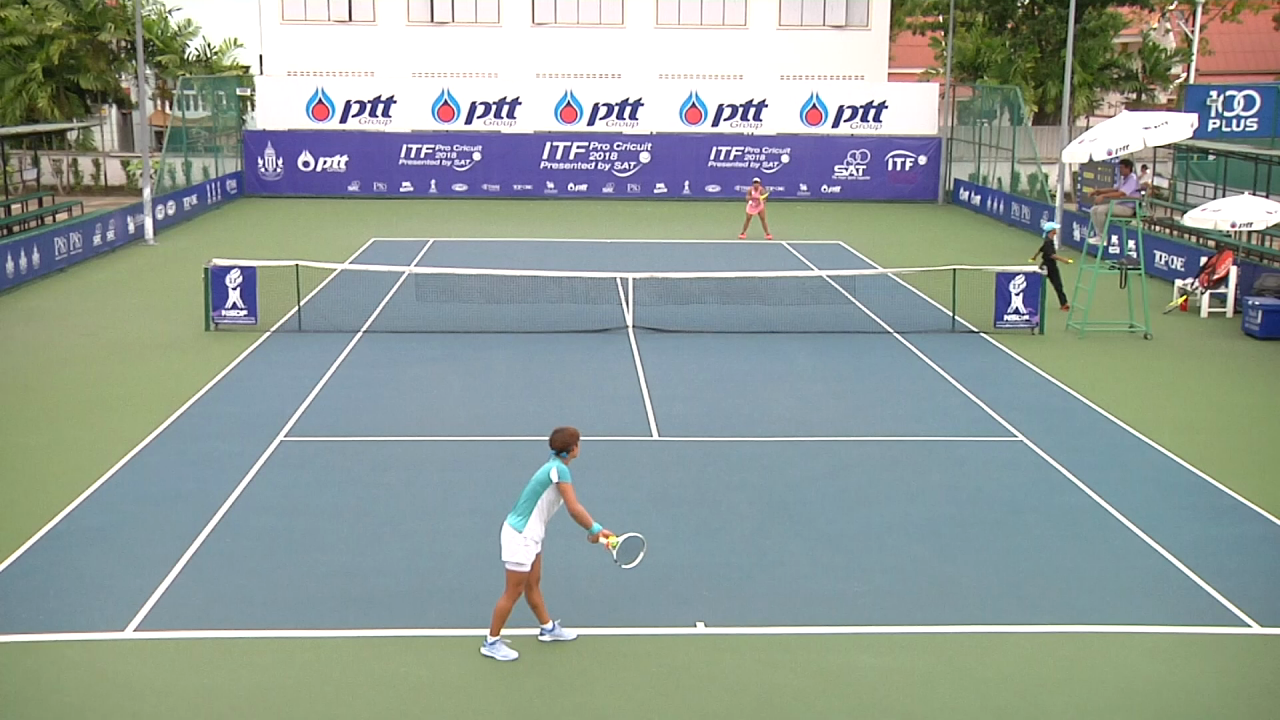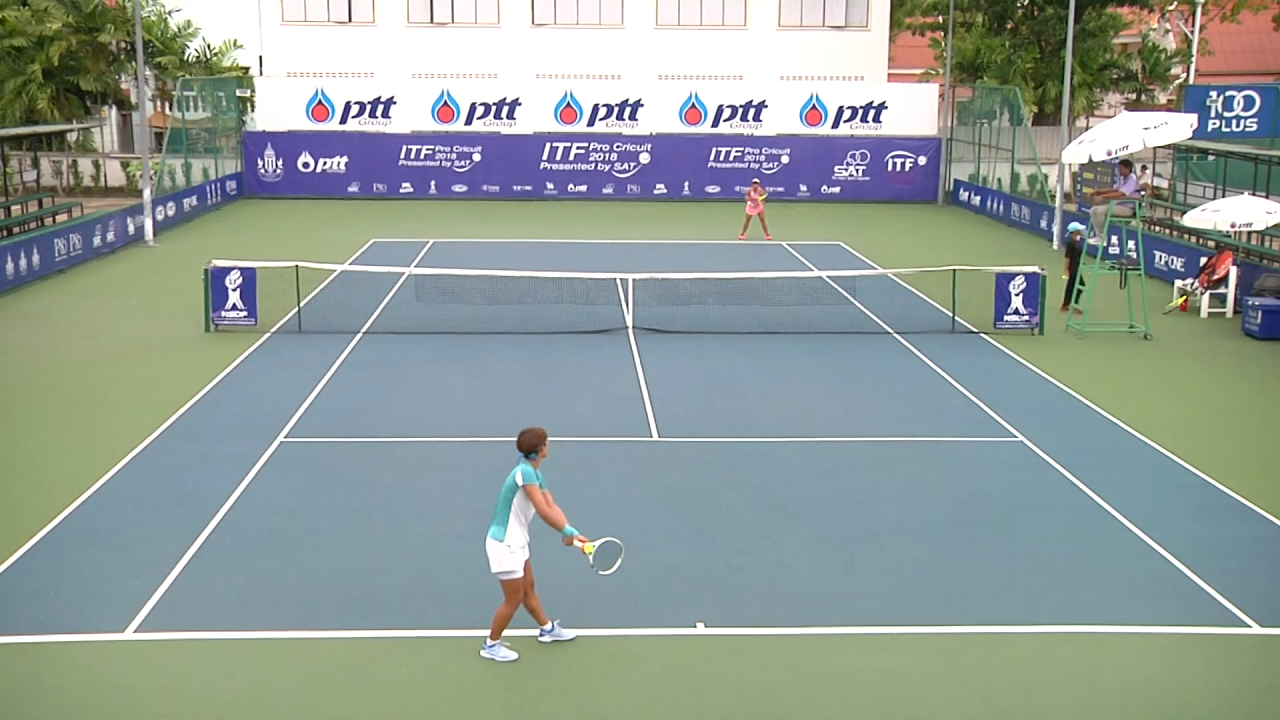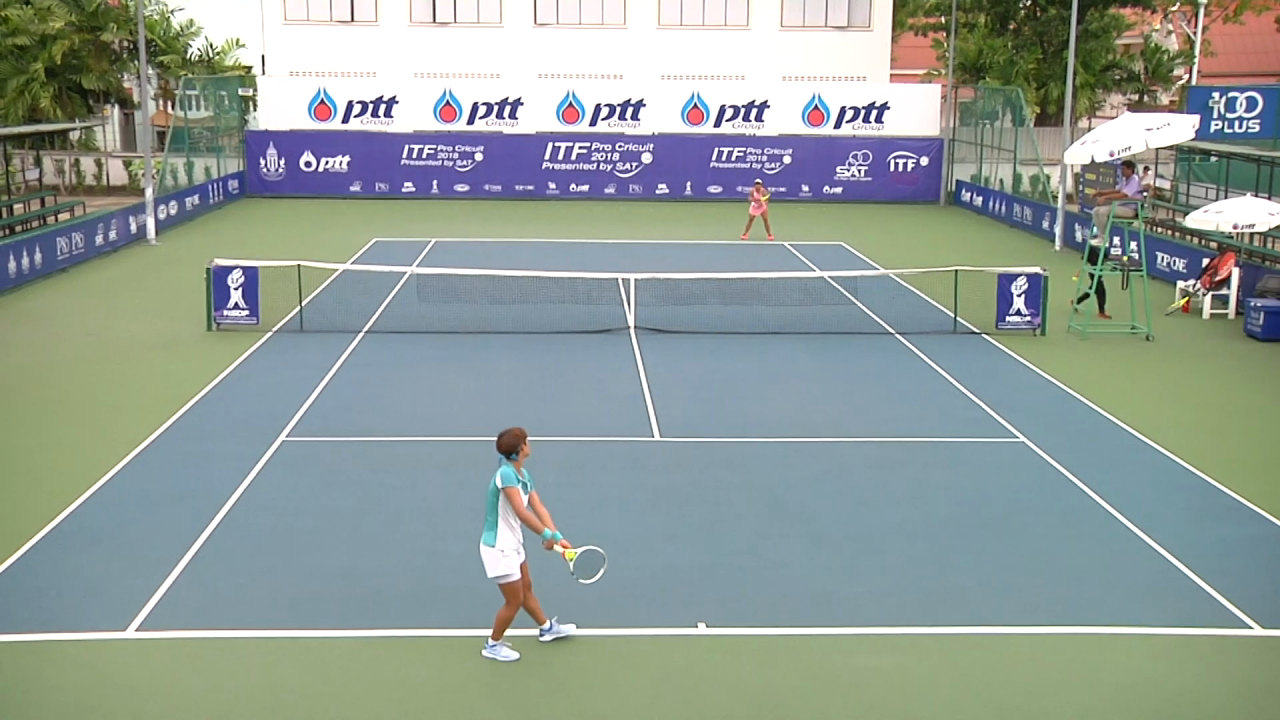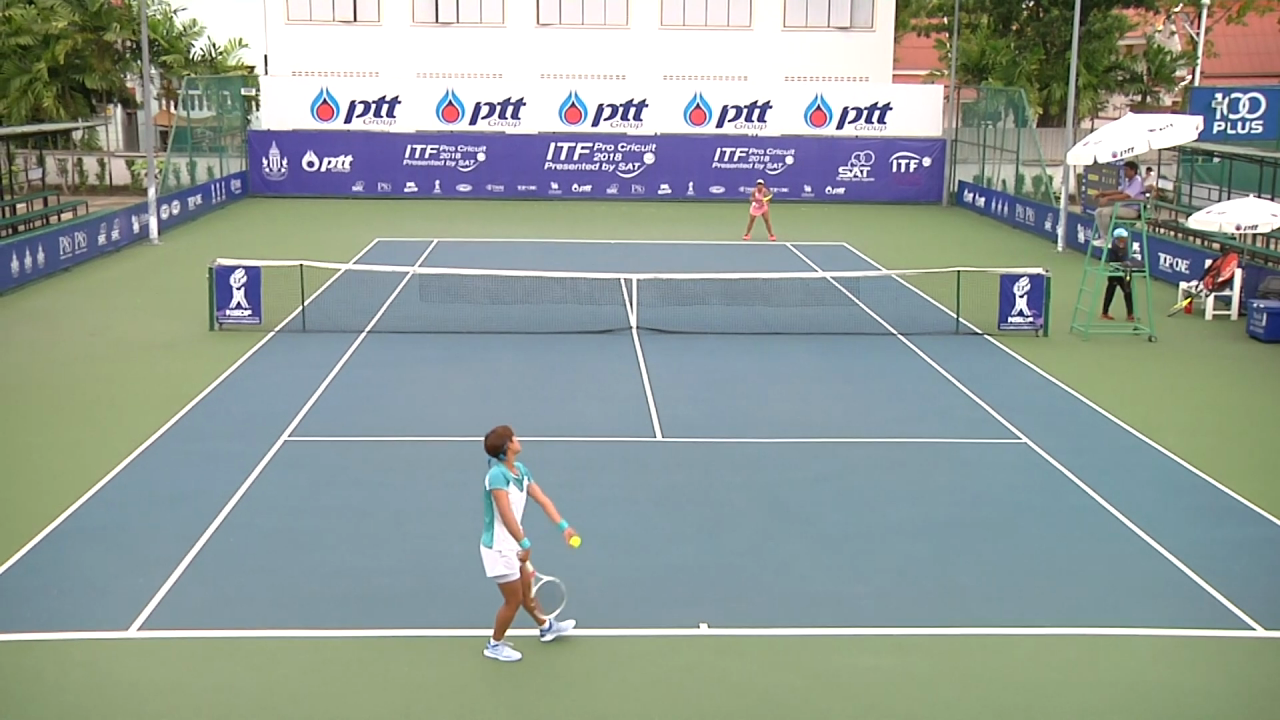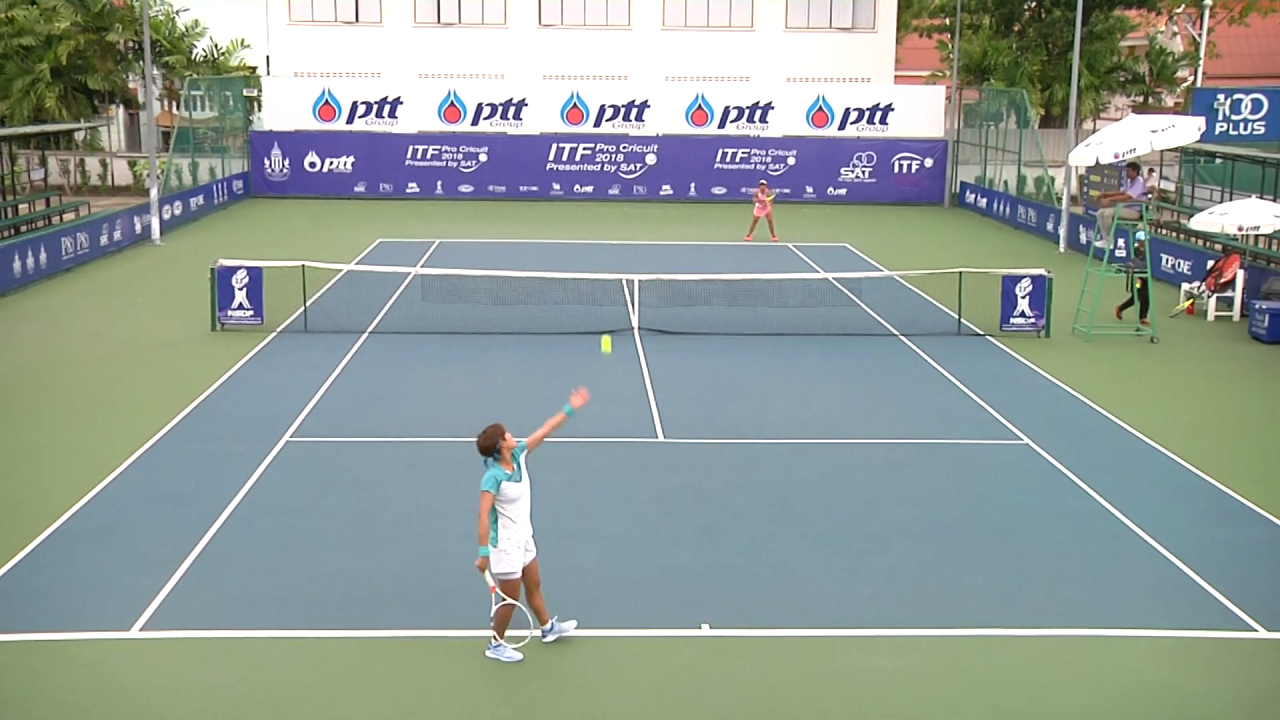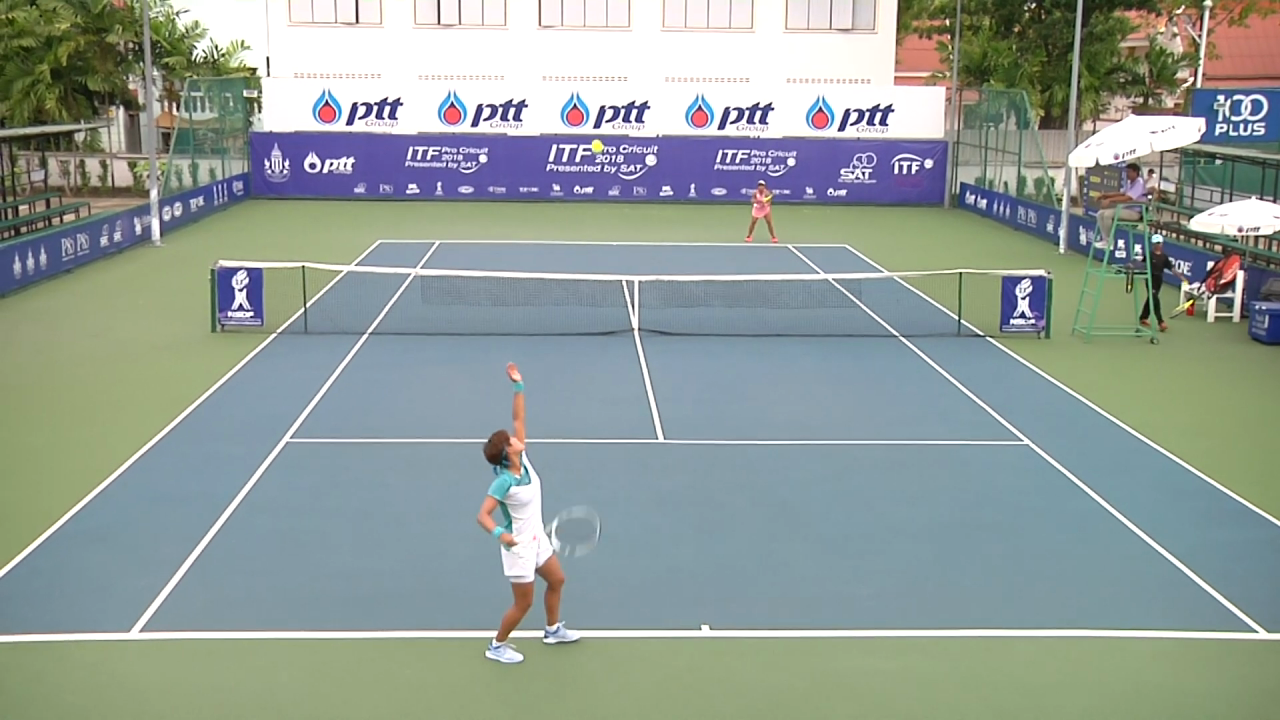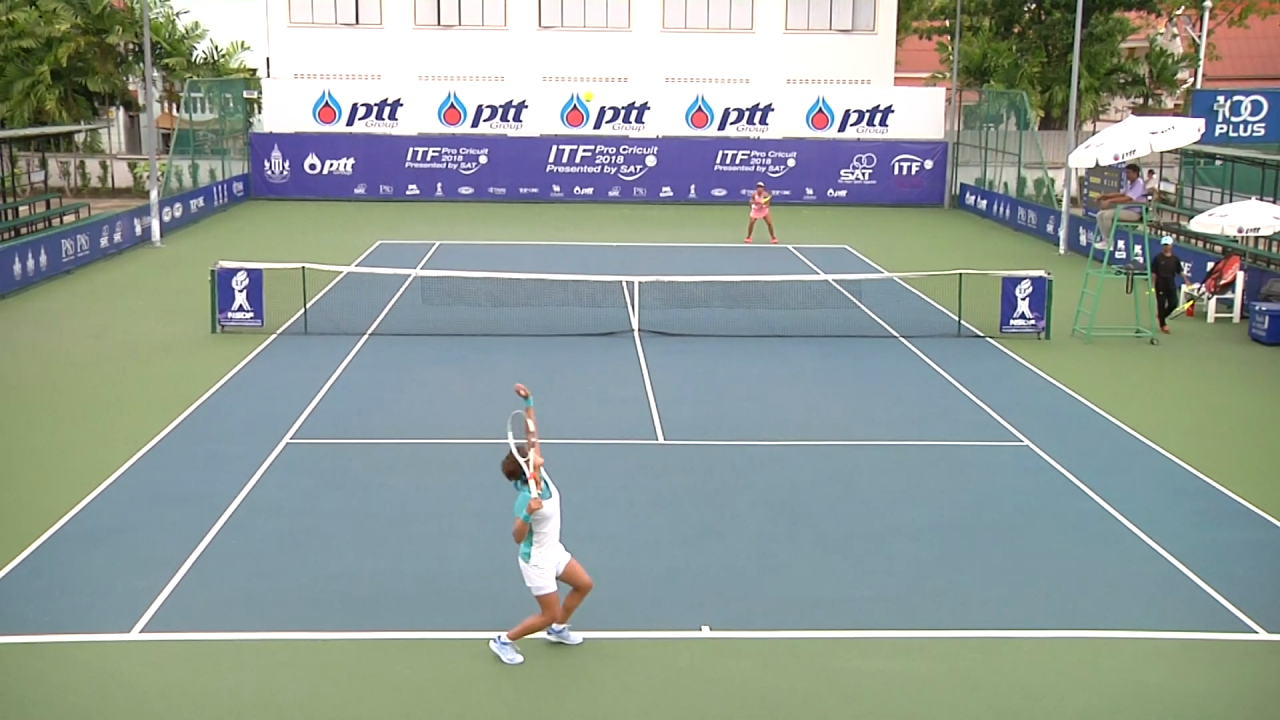
dt=0.3s
person 1, frame 1
left shoulder: (557, 468)
right shoulder: (559, 469)
left elbow: (574, 506)
right elbow: (574, 509)
left wrist: (597, 529)
right wrist: (594, 529)
left hip: (530, 535)
right hip: (520, 536)
left knee: (532, 584)
right knee: (513, 591)
left ankle: (548, 628)
right ankle: (491, 642)
person 1, frame 2
left shoulder: (534, 474)
right shoulder: (524, 472)
left elbow: (552, 507)
right elbow: (543, 511)
left wrist: (573, 533)
right wrist: (567, 532)
left hip: (517, 541)
right hip: (504, 544)
left knee: (528, 588)
right knee: (514, 598)
left ankle: (548, 629)
right ankle: (491, 645)
person 1, frame 3
left shoulder: (524, 474)
right shoulder: (505, 475)
left elbow: (539, 508)
right elbow: (521, 513)
left wrist: (557, 536)
right wrist: (547, 536)
left hip: (512, 544)
right hip: (499, 548)
left knee: (526, 588)
right knee: (515, 601)
left ankle: (547, 628)
right ankle: (493, 645)
person 1, frame 4
left shoulder: (520, 470)
right shoulder: (496, 475)
left elbow: (542, 499)
right elbow: (507, 516)
left wrist: (563, 526)
right wrist: (525, 545)
left hip: (511, 545)
right hip: (498, 549)
left knee: (526, 589)
right knee: (513, 600)
left ankle: (546, 627)
right ankle: (494, 645)
person 1, frame 5
left shoulder: (519, 459)
right shoulder: (492, 478)
left elbow: (543, 432)
right elbow: (483, 517)
left wrist: (570, 409)
right wrist: (484, 553)
left hip: (524, 541)
right hip: (505, 547)
left knee: (534, 585)
right knee: (510, 598)
left ankle: (548, 628)
right ankle: (496, 645)
person 1, frame 6
left shoulder: (522, 461)
right shoulder: (503, 482)
left elbow: (519, 418)
right elbow: (483, 515)
left wrist: (518, 386)
right wrist: (500, 534)
left hip: (538, 540)
right hip: (518, 548)
left knee: (557, 581)
right knee: (524, 603)
left ankle: (553, 630)
right ankle: (497, 646)
person 1, frame 7
left shoulder: (540, 474)
right shoulder: (525, 498)
left elbow: (532, 435)
right elbow: (518, 537)
left wrist: (528, 402)
right wrist: (528, 513)
left hip: (554, 552)
right hip: (537, 560)
left knee: (584, 585)
right knee: (548, 614)
left ankle: (557, 629)
right ankle: (504, 641)
